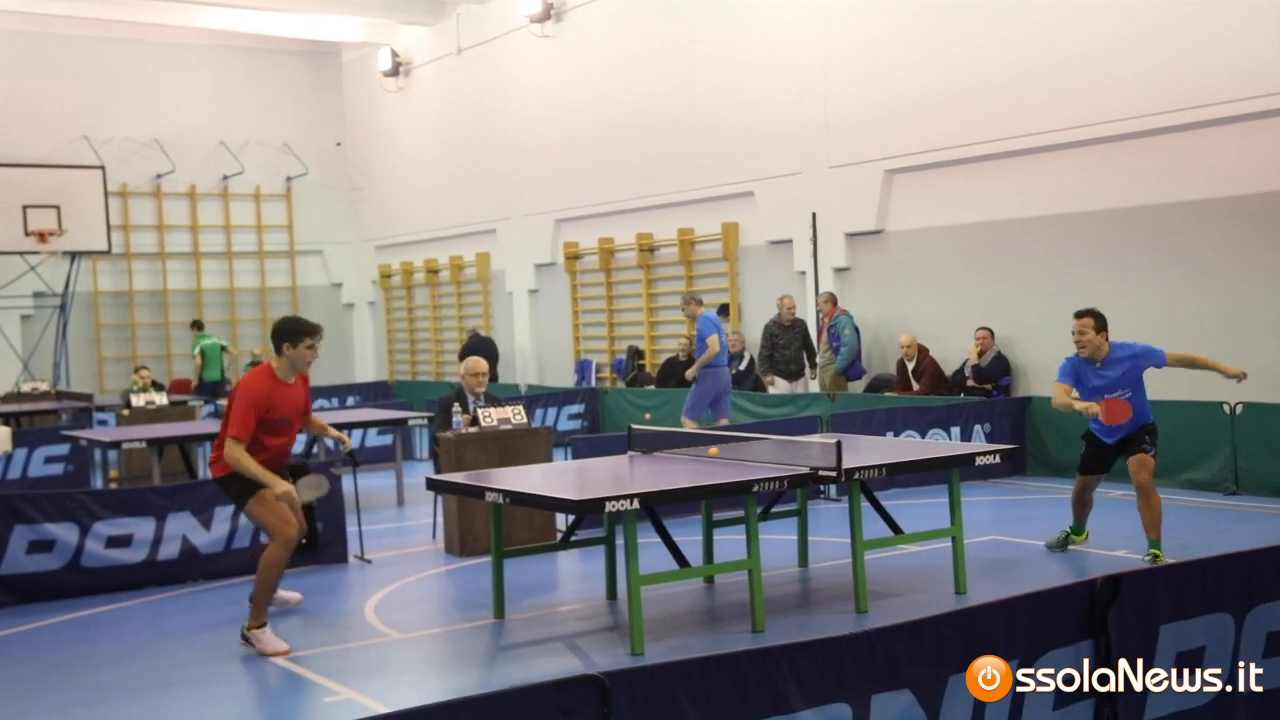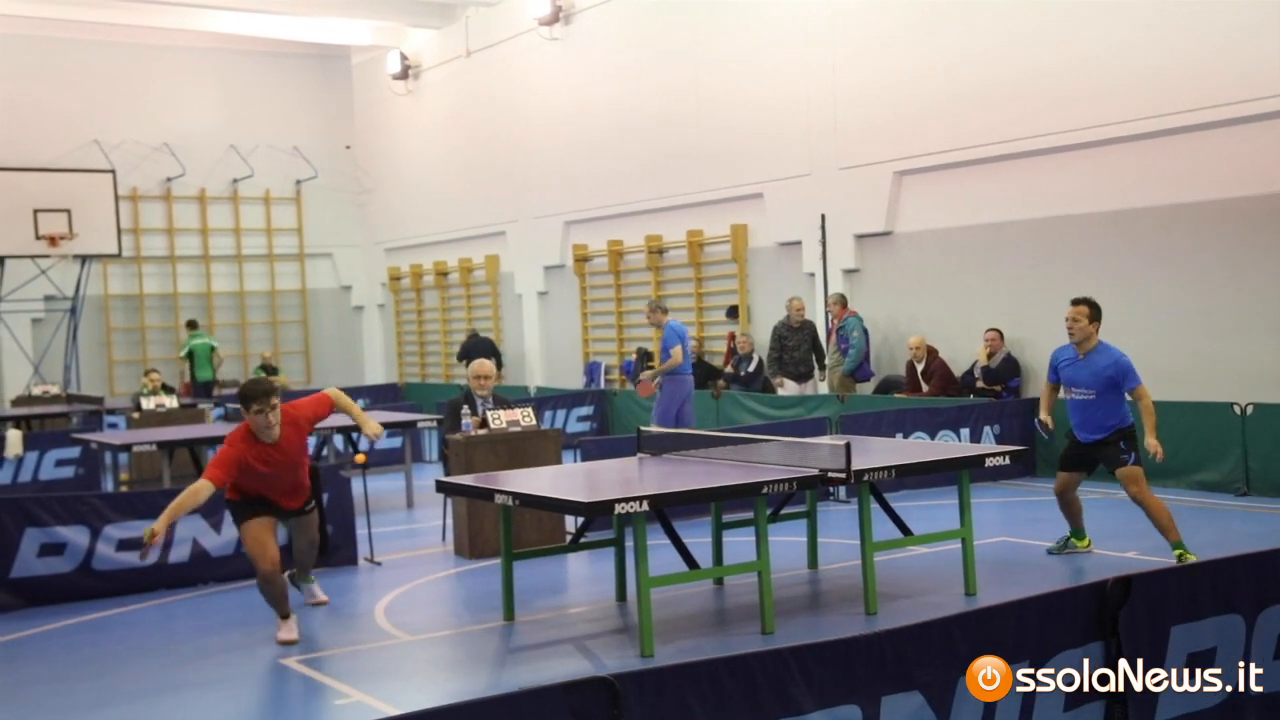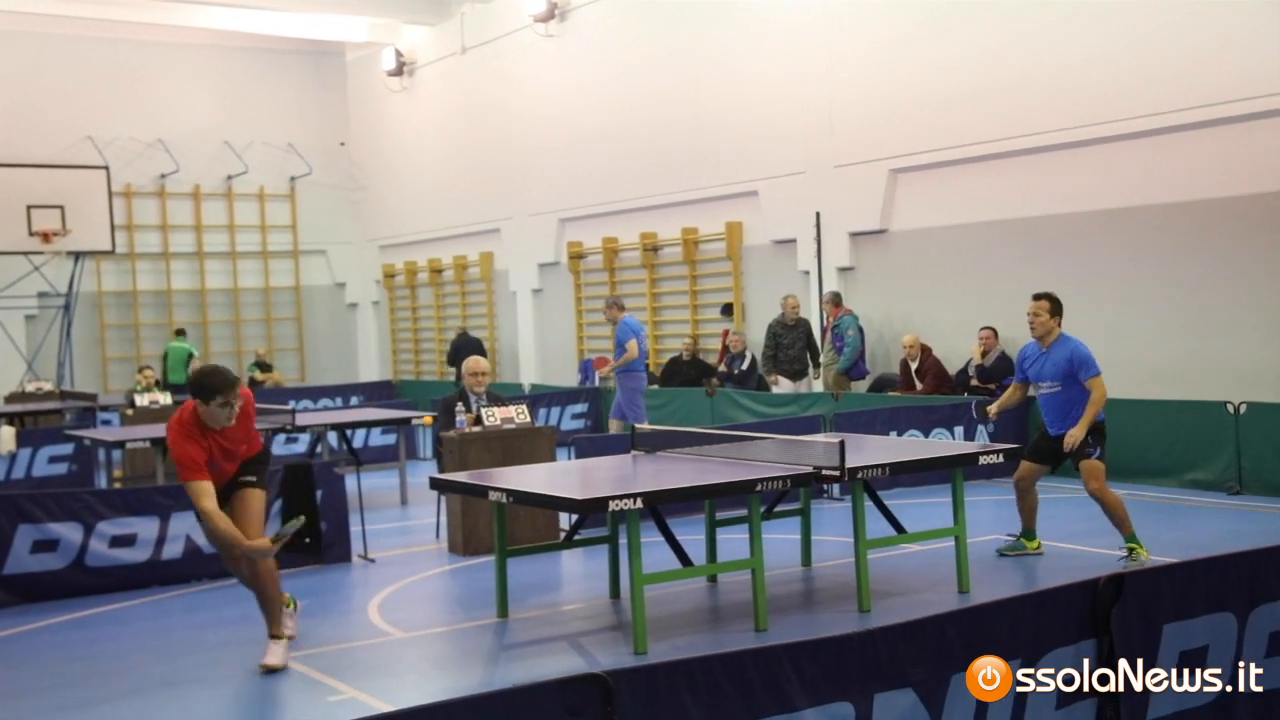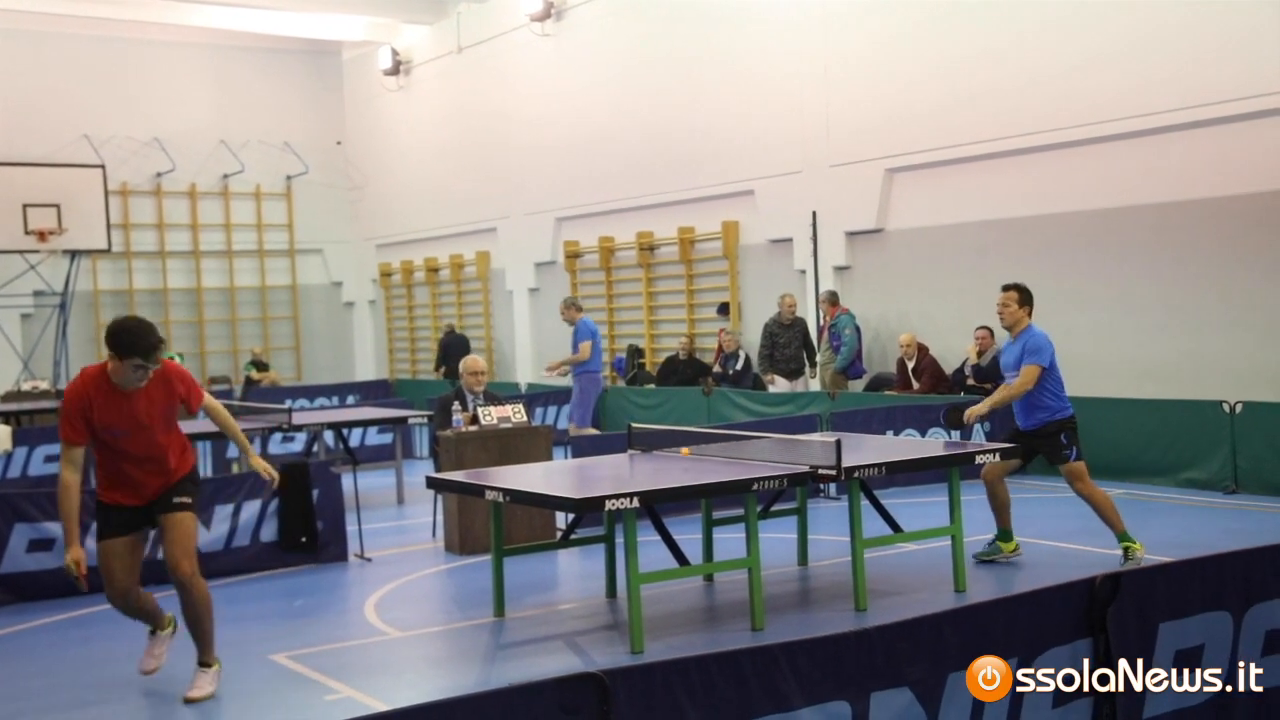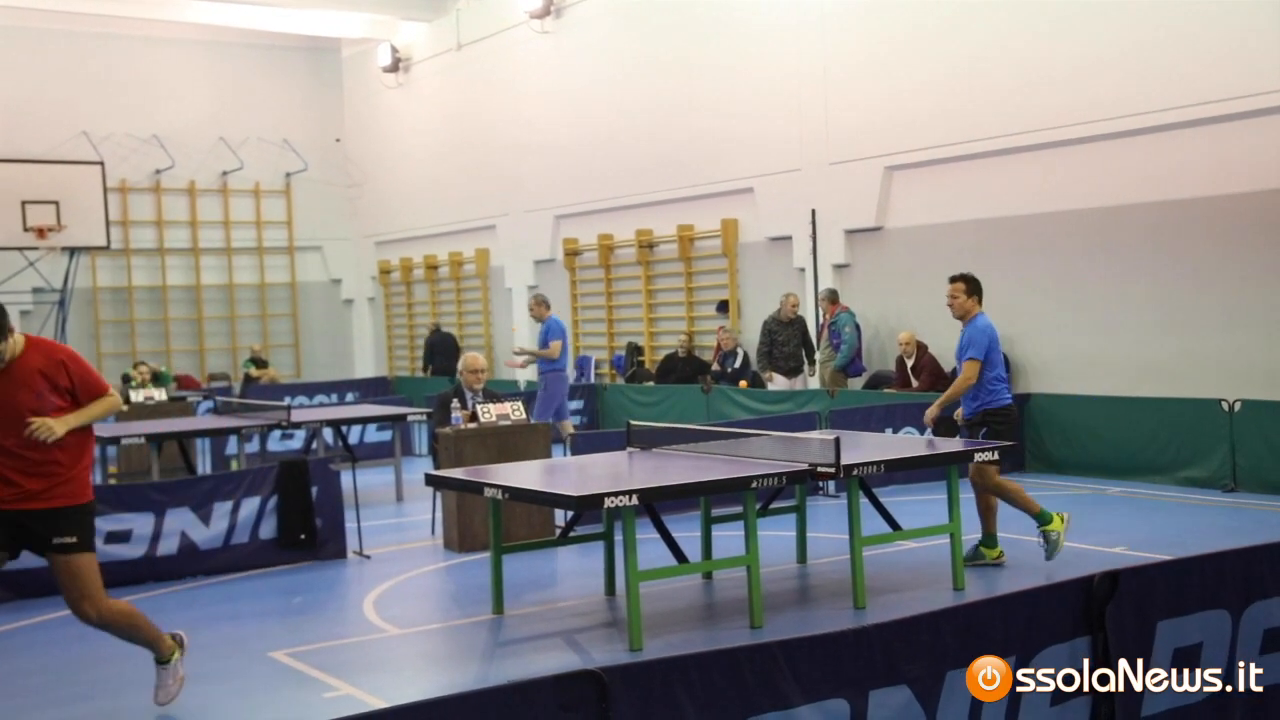
dt=0.3s
person 1, frame 1
left shoulder: (301, 379)
right shoulder: (254, 388)
left elbow: (306, 419)
right elbow: (232, 452)
left wrist: (331, 433)
right wrist: (273, 482)
left hip: (273, 467)
right hip: (239, 470)
left knee: (297, 528)
right knee: (285, 534)
left ankle: (265, 593)
right ankle: (255, 626)
person 1, frame 2
left shoulder: (299, 414)
right shoulder: (235, 449)
left elbow: (334, 395)
right elbow: (200, 490)
left wrist: (365, 421)
right wrist: (163, 522)
left hip: (298, 492)
right hip: (252, 501)
left knee: (308, 548)
right knee: (269, 566)
left ankle: (301, 579)
right ankle: (285, 616)
person 1, frame 3
left shoulder: (240, 400)
right shoulder: (183, 438)
right elbow: (208, 508)
right wrist: (246, 546)
left hip: (248, 462)
right hip: (205, 484)
left knee: (255, 547)
right knee: (235, 558)
left ankle: (278, 634)
right ankle: (282, 603)
person 1, frame 4
left shoulder: (170, 374)
right shoulder: (82, 393)
left elbow: (211, 408)
right elbow: (71, 472)
left wrist: (251, 454)
right wrist: (72, 542)
left hip: (174, 480)
right hip: (119, 496)
left knee: (184, 573)
right knee: (120, 595)
left ankle: (208, 663)
right ankle: (161, 625)
person 1, frame 5
left shoulder: (55, 358)
left elbow: (112, 401)
left wrist: (63, 423)
left hip: (62, 497)
left knee: (90, 608)
left ankle: (167, 649)
person 2, frame 1
left shoulder: (1133, 353)
right shoulder: (1072, 365)
left elbow: (1179, 359)
right elbow: (1058, 399)
left wrist: (1221, 368)
right wrist: (1080, 405)
left hip: (1139, 431)
right hip: (1101, 436)
left knee: (1143, 482)
right knee: (1081, 490)
left ankle: (1155, 551)
right ankle: (1076, 532)
person 2, frame 2
left shoulder: (1115, 360)
right shoulder: (1059, 356)
left elbow: (1142, 399)
right elbow: (1050, 388)
left wrist: (1150, 437)
right wrist: (1045, 411)
left hip: (1117, 436)
right hip: (1081, 438)
left knee: (1138, 493)
right knee: (1063, 490)
left ankle: (1182, 552)
right ankle: (1078, 537)
person 2, frame 3
left shoulder: (1076, 351)
right shoulder: (1026, 353)
left elbow: (1099, 392)
right elbow: (1018, 389)
left wrist: (1082, 427)
right wrist: (997, 405)
left hip: (1083, 431)
right hip: (1052, 431)
left knee: (1096, 487)
right knee: (1022, 479)
left ankle: (1134, 546)
right ankle: (1029, 539)
person 2, frame 4
left shoulder: (1036, 340)
right shoulder: (1010, 344)
left elbow: (1026, 384)
left wrist: (984, 405)
right wrist: (985, 410)
left hip: (1055, 425)
right hip: (1025, 428)
left knee: (1082, 486)
right knee: (990, 475)
left ankle: (1128, 544)
right ankle: (1005, 542)
person 2, frame 5
left shoulder: (978, 329)
right shoulder: (975, 328)
left elbow: (969, 378)
left wrist: (937, 406)
right wrist: (964, 407)
left hip: (993, 413)
right hip: (983, 414)
left knee: (986, 478)
right knee: (978, 478)
left ankle: (1049, 520)
right ankle: (989, 547)
